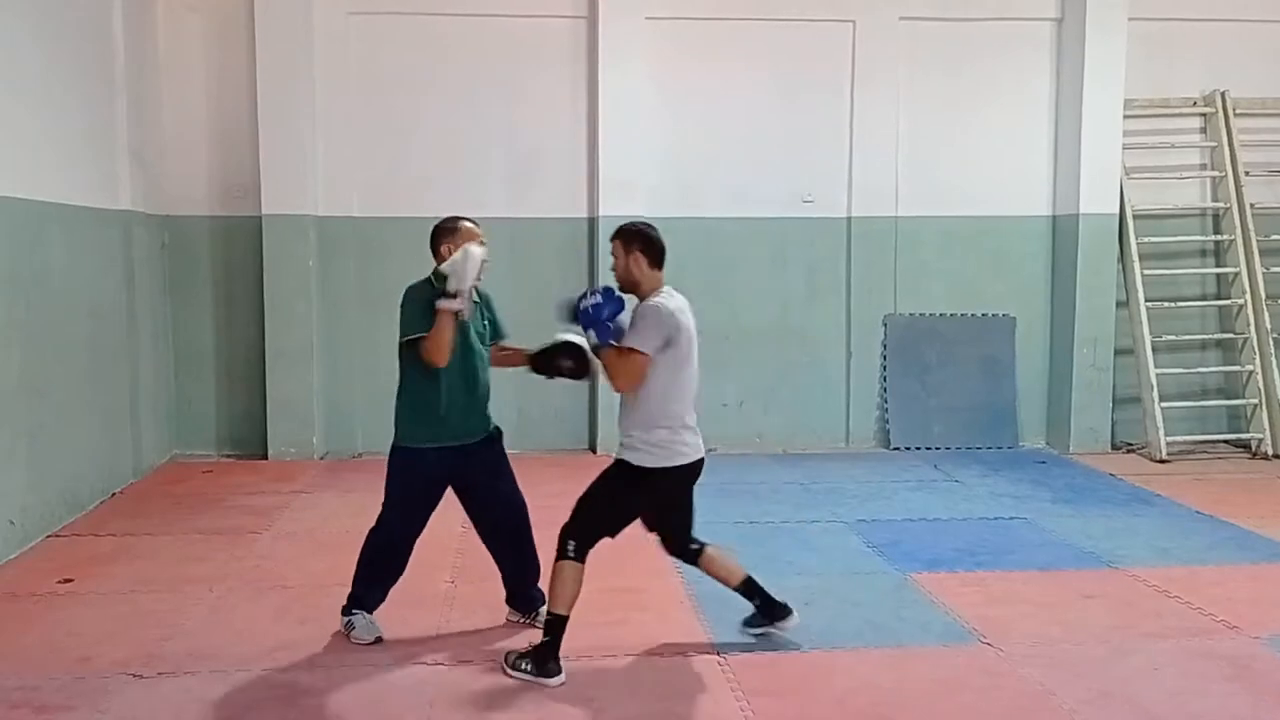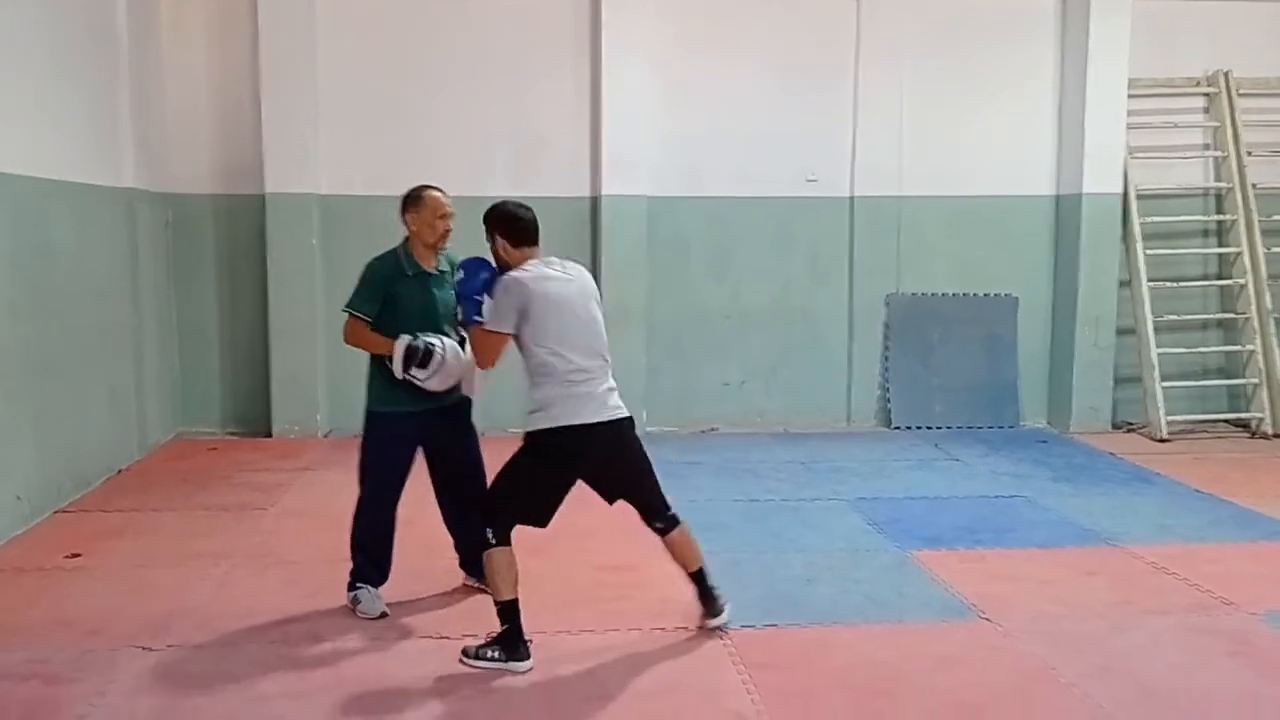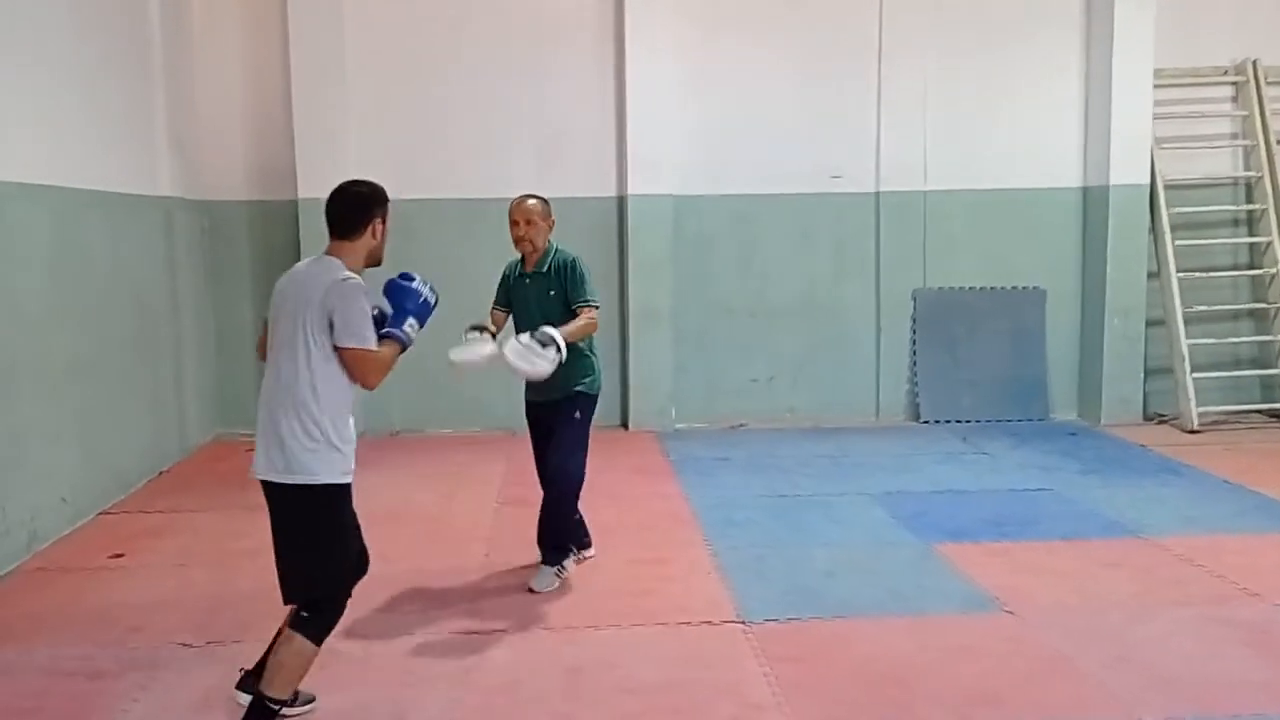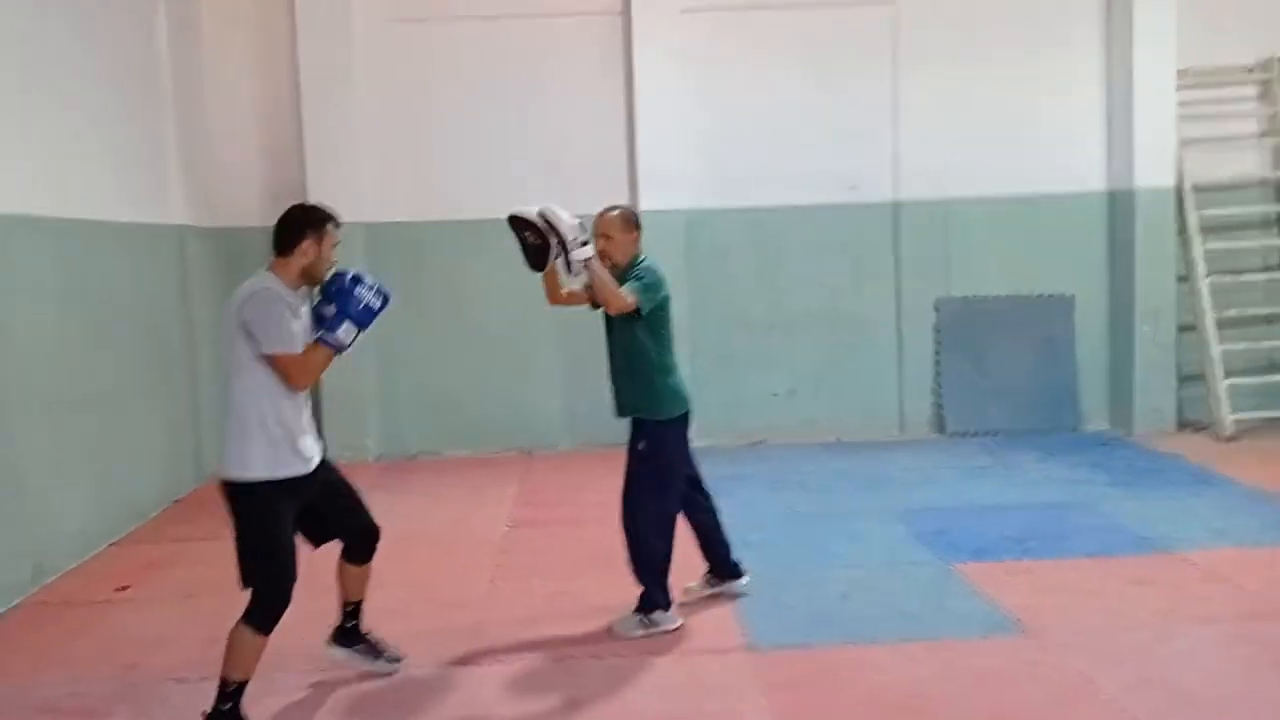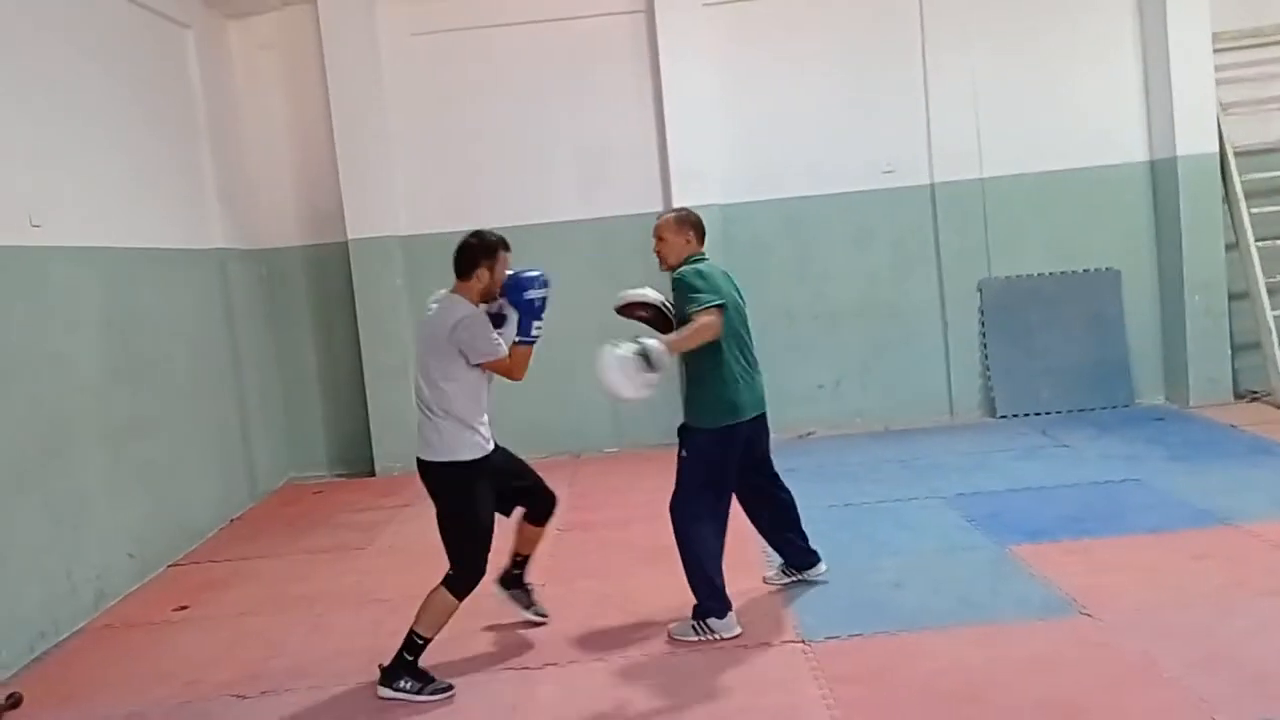
dt=1s
person 1, frame 1
left shoulder: (655, 311)
right shoulder: (669, 304)
left elbow: (625, 381)
left wrist: (602, 335)
left hip: (646, 462)
right hip: (684, 457)
left knee: (574, 539)
right knee: (683, 544)
left ankle: (546, 656)
right ankle: (770, 607)
person 1, frame 2
left shoulder: (512, 285)
right shoulder: (579, 274)
left elbow: (486, 357)
left wrist: (472, 308)
left hip: (558, 430)
right hip: (611, 421)
left knee: (494, 522)
right knee: (658, 513)
left ankle: (511, 641)
right ankle: (709, 600)
person 1, frame 3
left shoulder: (295, 277)
right shoulder: (343, 287)
left elbow: (266, 348)
right elbow: (368, 373)
right wrist: (406, 322)
left hip: (288, 462)
right hip: (311, 470)
left knee: (347, 566)
right knee: (323, 601)
left ankle: (265, 675)
person 1, frame 4
left shoulder: (290, 295)
right shoulder: (262, 298)
right elbow: (300, 375)
left wrist: (330, 313)
right wrist: (347, 323)
left hip: (303, 460)
right hip: (259, 476)
left knee: (362, 534)
right knee: (272, 597)
left ankle: (350, 632)
person 1, frame 5
left shoulder: (447, 305)
right shoulder: (466, 317)
left elbow: (487, 325)
right elbow: (514, 368)
left wrist: (508, 307)
right wrist: (528, 316)
left hip: (474, 448)
right hip: (457, 459)
left knee: (540, 500)
right knee: (467, 570)
left ankle: (515, 578)
right ankle: (400, 669)
person 2, frame 1
left shoulder: (479, 298)
right shoulder: (418, 296)
left elbow: (494, 353)
right elbow: (437, 356)
right wrist: (450, 303)
left hip: (477, 438)
right hip: (420, 444)
left knee: (510, 518)
right knee: (397, 529)
left ankle: (527, 602)
right ankle: (358, 609)
person 2, frame 2
left shoulder: (452, 269)
right shoulder: (383, 270)
right elbow: (353, 332)
right wrist: (399, 348)
left hip: (447, 400)
right hip: (393, 407)
left knee: (468, 484)
right knee: (379, 495)
left ankle: (476, 567)
right ankle: (364, 583)
person 2, frame 3
left shoulder: (569, 265)
right shoulder: (511, 274)
left elbow: (590, 320)
right elbow: (497, 319)
left wrist: (557, 337)
right wrist: (482, 334)
left hip: (576, 385)
right hip: (536, 388)
left knee: (564, 469)
right knee: (549, 473)
left ankle: (556, 556)
right ankle: (577, 542)
person 2, frame 4
left shoulder: (648, 277)
right shoulder: (611, 278)
left elbow: (617, 305)
right elbow: (558, 297)
left wrist: (587, 259)
right wrist: (548, 262)
left hip: (660, 410)
right hip: (656, 408)
left knee: (644, 506)
right knee: (686, 492)
left ankle: (657, 608)
right ankle: (726, 572)
person 2, frame 5
left shoulder: (689, 277)
right shoulder: (717, 276)
left elbow: (709, 326)
left wrist: (662, 345)
left hip: (711, 416)
right hip: (749, 408)
left knee: (692, 511)
right knee: (763, 487)
left ankle: (714, 615)
right ankle: (803, 560)
